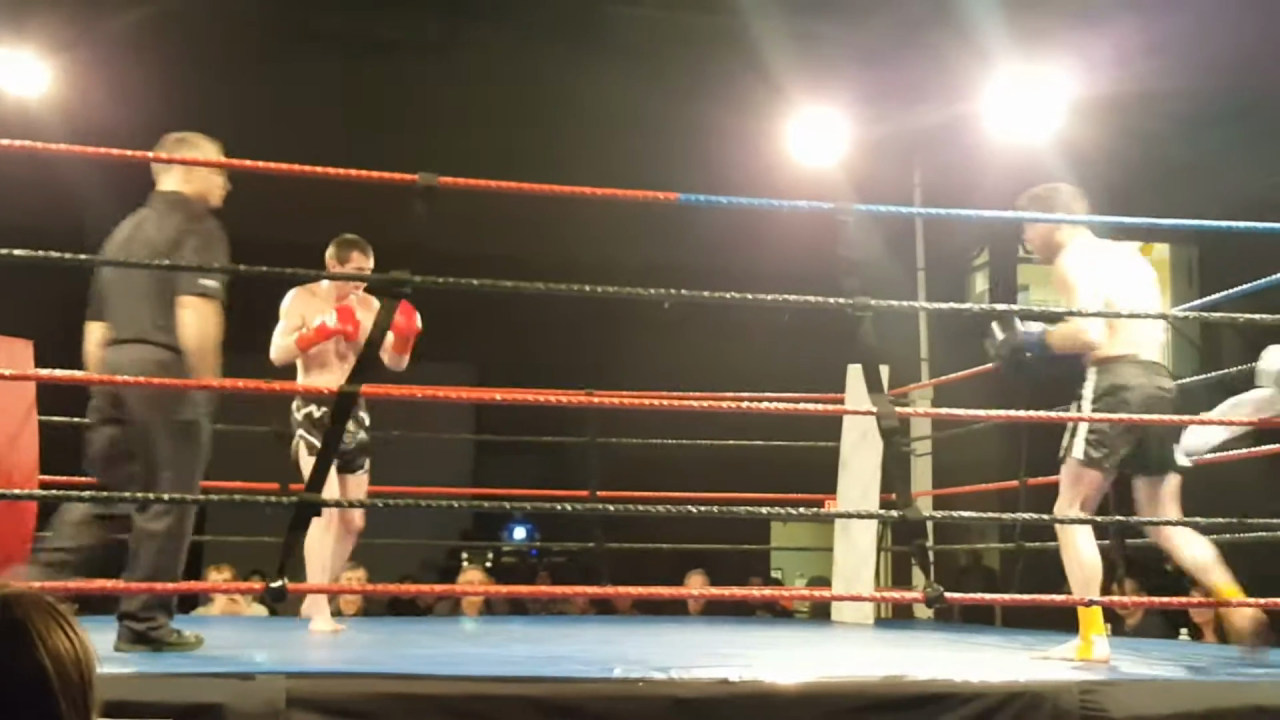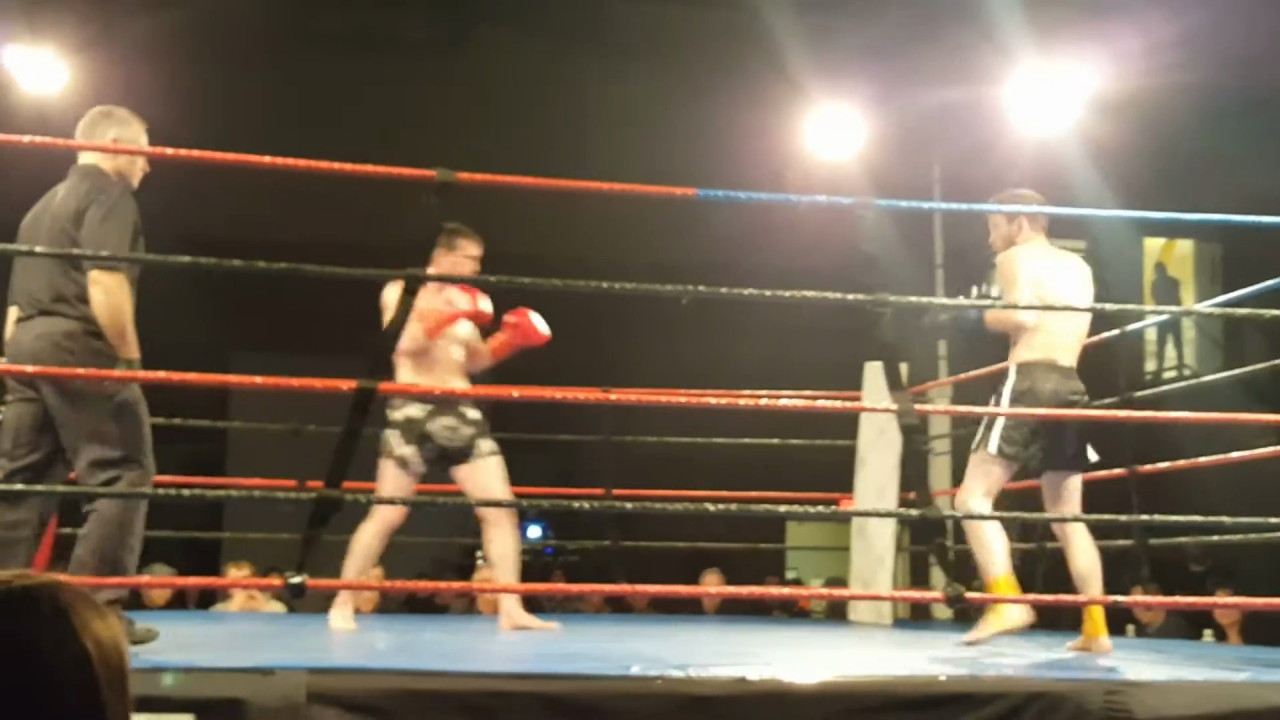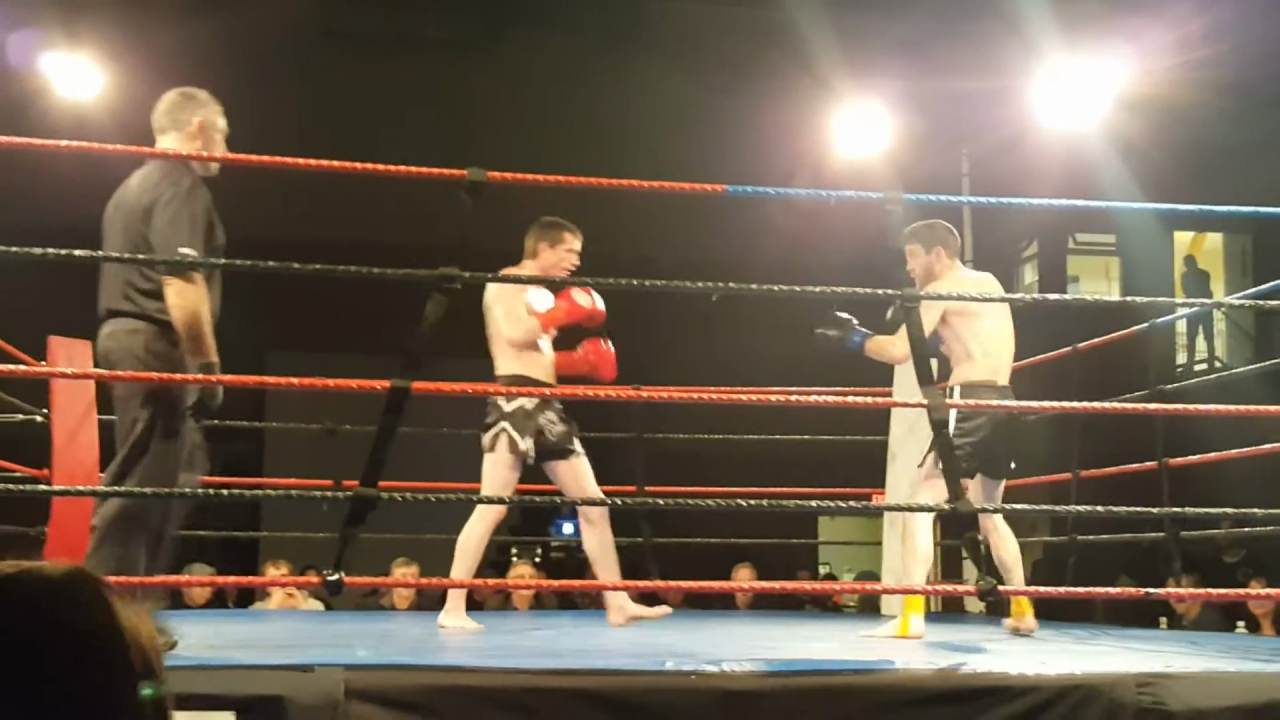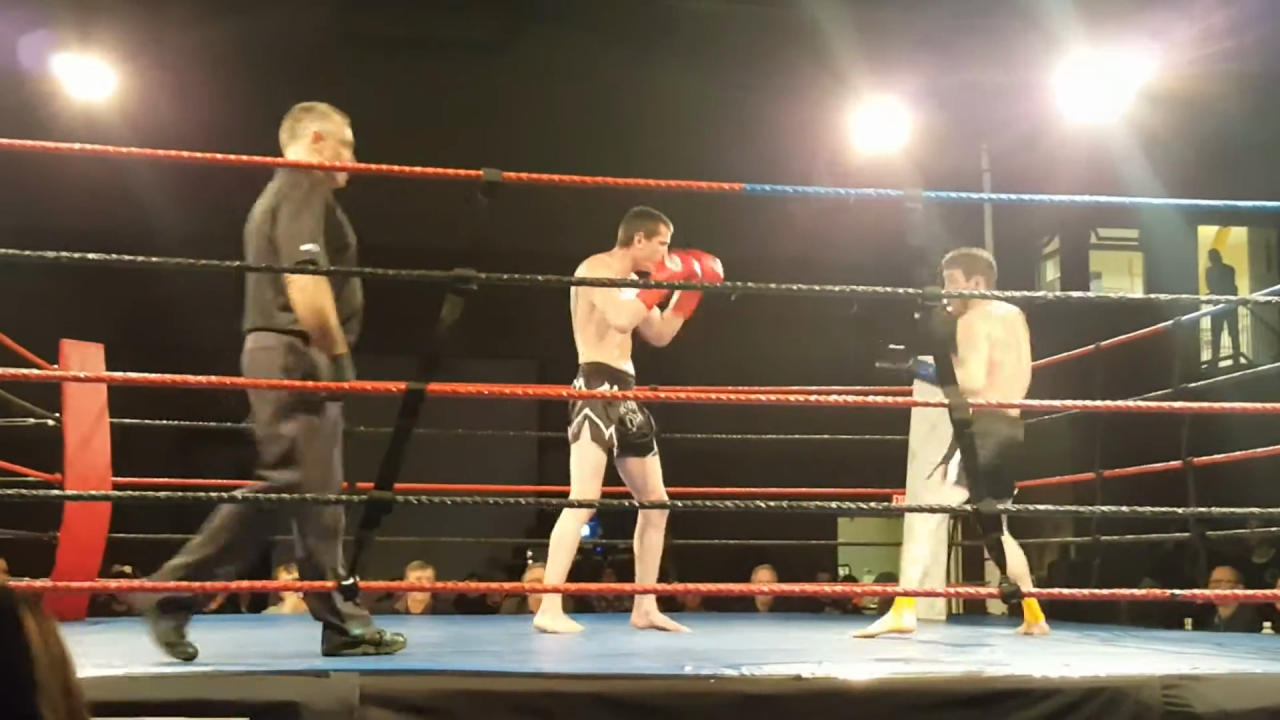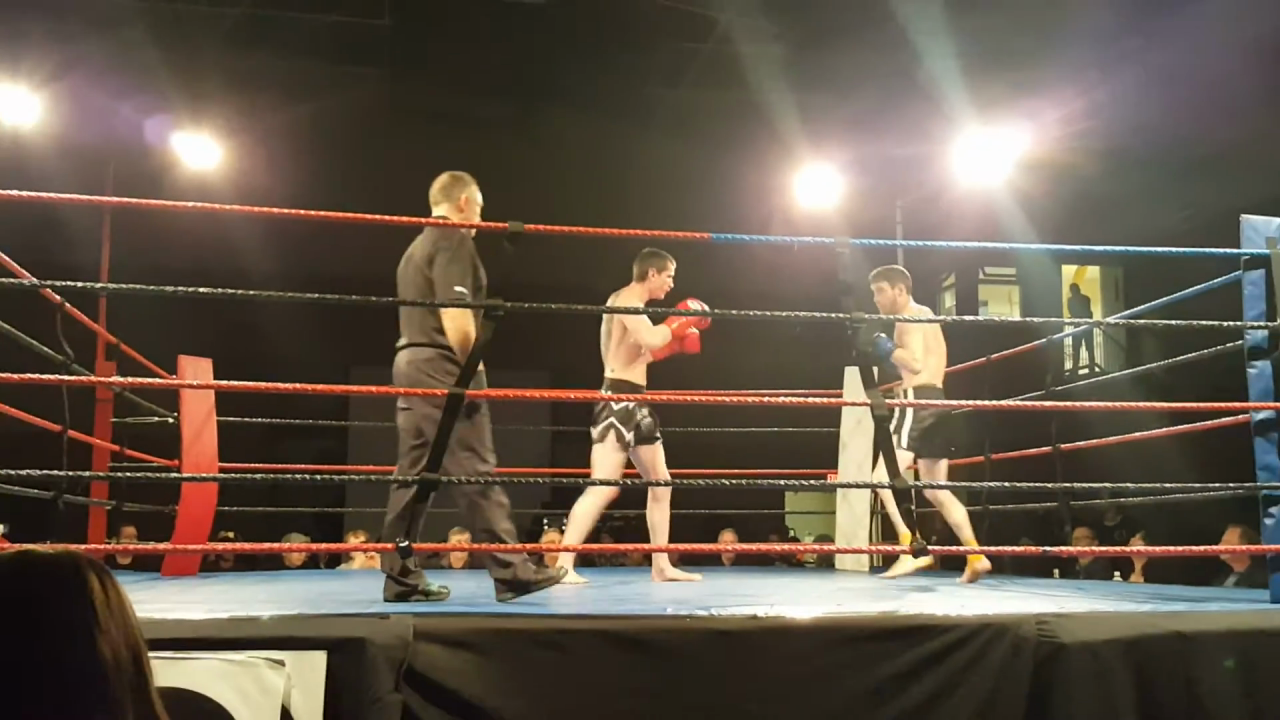
dt=0.5s
person 1, frame 1
left shoulder: (124, 231)
right shoulder: (198, 227)
left elbow: (96, 322)
right elbow: (196, 310)
left wrist: (97, 381)
right wrist: (203, 382)
left hip: (114, 367)
right hip: (161, 370)
left knee: (106, 492)
right knee: (170, 497)
right ankle: (144, 620)
person 1, frame 2
left shoulder: (44, 206)
right shoulder: (109, 196)
right elbow: (107, 282)
right wrist: (129, 359)
right hip: (79, 346)
right knee: (119, 474)
right ankle: (93, 607)
person 1, frame 3
left shoulder: (131, 187)
right shoulder: (182, 185)
right elbow: (183, 287)
right wrist: (208, 363)
left hip: (123, 337)
right hip: (156, 345)
left knee: (178, 471)
right knee: (145, 483)
person 1, frame 4
left shoulder: (278, 196)
right shoulder: (305, 191)
right elbow: (305, 282)
right wrist: (337, 352)
left hip: (279, 354)
right hip: (295, 355)
left knee: (319, 495)
right knee: (284, 487)
person 1, frame 5
left shoulder: (414, 249)
right shoulder: (453, 242)
right elbow: (455, 313)
right wrist: (474, 369)
left hip: (410, 362)
right hip: (441, 366)
left knee: (414, 474)
right knee: (475, 471)
left ankle: (401, 575)
right ankle: (510, 569)
person 2, frame 1
left shoulder: (1071, 261)
right shoulder: (1130, 256)
left elbow: (1089, 333)
left wrist: (1032, 339)
left hip: (1115, 384)
right hip: (1159, 384)
left knee: (1071, 513)
right knee: (1165, 524)
left ankle: (1091, 637)
right ankle: (1240, 608)
person 2, frame 2
left shoulder: (1017, 258)
right shoulder: (1077, 267)
left elbow: (1018, 317)
left wrist: (977, 312)
left hip: (1030, 388)
right hip: (1071, 388)
left knee: (972, 498)
right knee: (1066, 518)
left ankle: (1007, 601)
right ankle: (1096, 631)
person 2, frame 3
left shoulder: (942, 290)
right shoulder: (986, 284)
left elbow: (899, 351)
left wrist: (856, 337)
right wrist: (933, 334)
left hip: (969, 405)
right hip: (999, 404)
left knee: (918, 506)
right knee: (988, 515)
left ankle: (911, 617)
right ankle: (1022, 611)
person 2, frame 4
left shoulder: (974, 319)
right shoulder: (1011, 315)
left elbow: (972, 382)
left wrist: (923, 370)
left hip: (981, 429)
right hip: (1009, 431)
right knee: (994, 529)
left ankle: (902, 613)
right ankle: (1033, 616)
person 2, frame 5
left shoulder: (910, 314)
right shoulder: (921, 316)
left elbow: (915, 363)
left wrist: (885, 349)
right wrist: (879, 347)
left hip: (917, 404)
right hip: (932, 405)
left knee: (883, 478)
right knee: (937, 491)
left ankle: (911, 549)
right ankle: (976, 557)
person 3, frame 1
left shoulder: (369, 306)
right shoulder: (301, 298)
left elbow: (395, 362)
right elbow: (277, 354)
left wrist: (404, 334)
right wrist: (321, 331)
left hip: (353, 412)
right hip: (314, 409)
left knee: (353, 521)
right knee: (328, 508)
left ankle: (314, 600)
right ankle: (320, 610)
person 3, frame 2
left shoulder: (465, 299)
right shoulder: (402, 292)
right elbow: (400, 343)
left wrist: (513, 340)
right wrist: (451, 316)
left hip: (462, 412)
right hip: (416, 409)
left knee: (501, 508)
right knee: (388, 516)
left ankle: (512, 608)
right ankle: (344, 602)
person 3, frame 3
left shoulder: (544, 294)
right shoulder: (506, 283)
right elbow: (513, 334)
left wrist: (580, 361)
right wrist: (566, 311)
left hip: (547, 405)
right hip: (515, 401)
left knee: (593, 504)
right knee: (492, 507)
left ankle: (618, 604)
right ankle: (453, 606)
person 3, frame 4
left shoulder: (629, 281)
right shoulder: (596, 268)
left elbow: (661, 333)
right elbow: (621, 318)
left wrist: (692, 288)
right wrist: (662, 282)
left hip: (624, 395)
right hip: (597, 390)
left knee: (655, 503)
right knee: (584, 501)
left ankle: (645, 608)
right ankle: (549, 608)
person 3, frame 5
left shoulder: (632, 306)
right shoulder: (626, 301)
right elbow: (652, 339)
left wrist: (677, 343)
right wrist: (682, 320)
left hip: (636, 404)
right hip: (619, 400)
left knee: (661, 483)
right knee: (604, 488)
left ankle: (661, 565)
right ankle: (563, 564)
